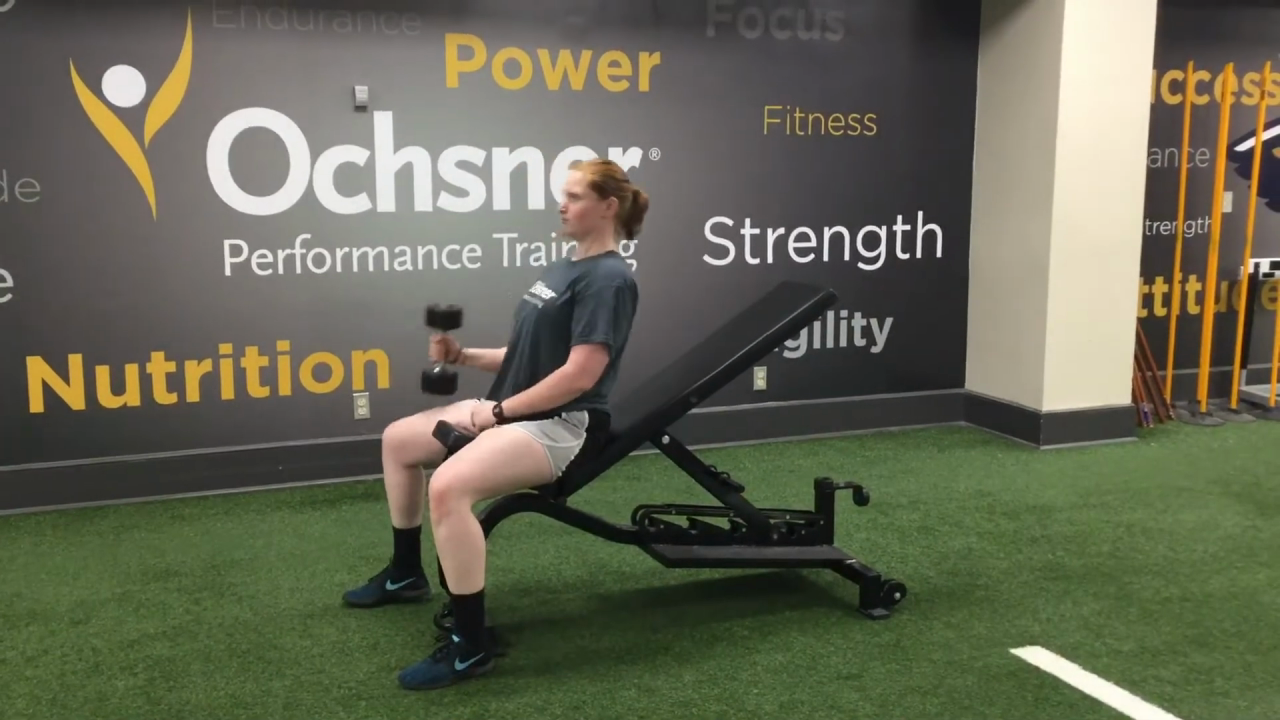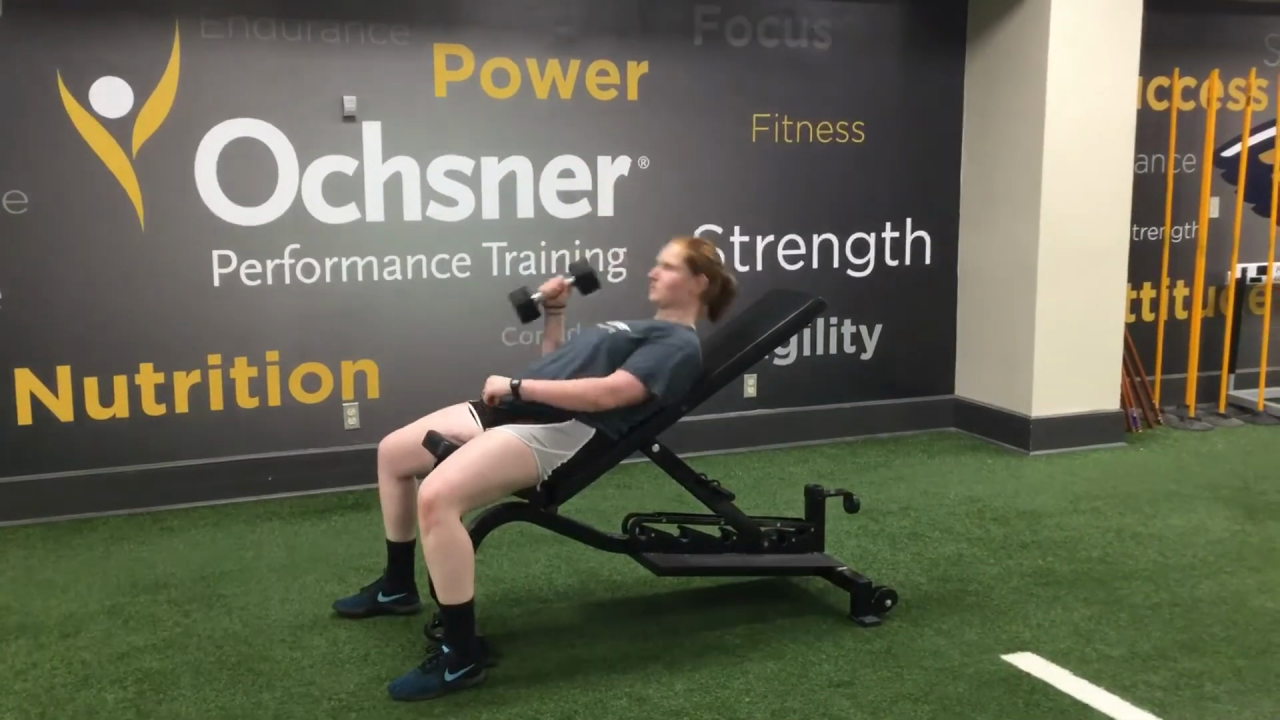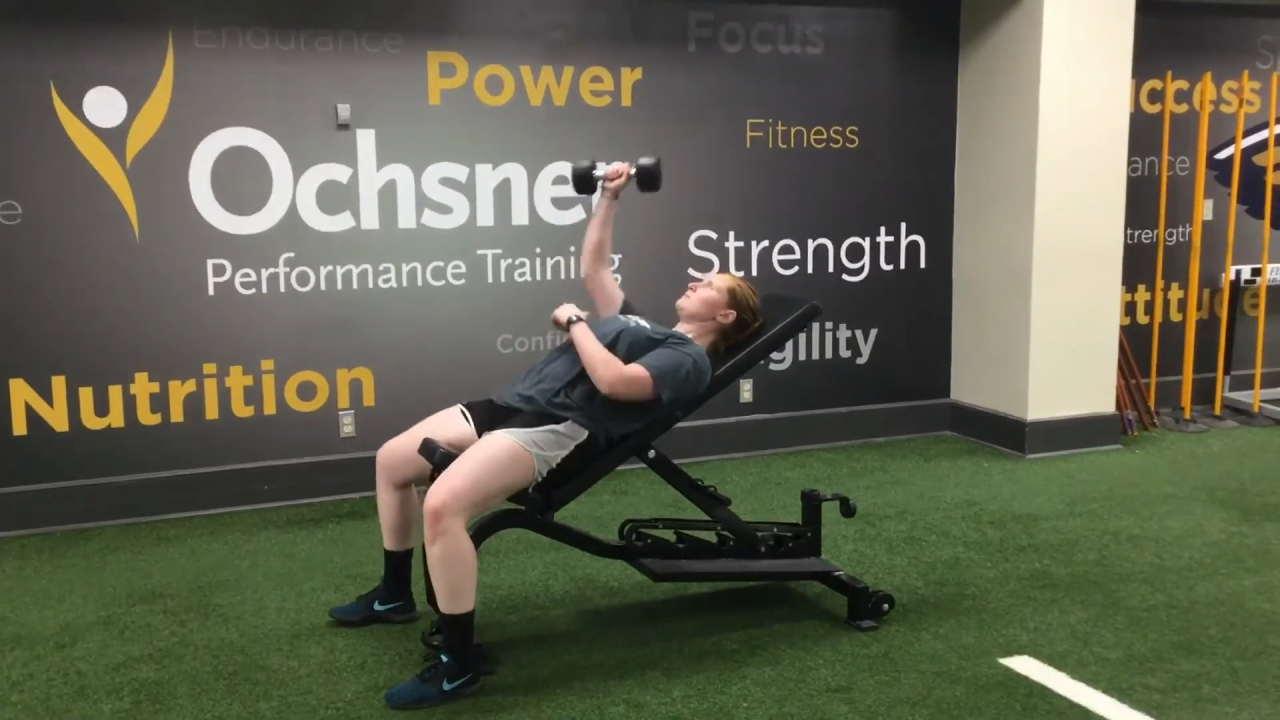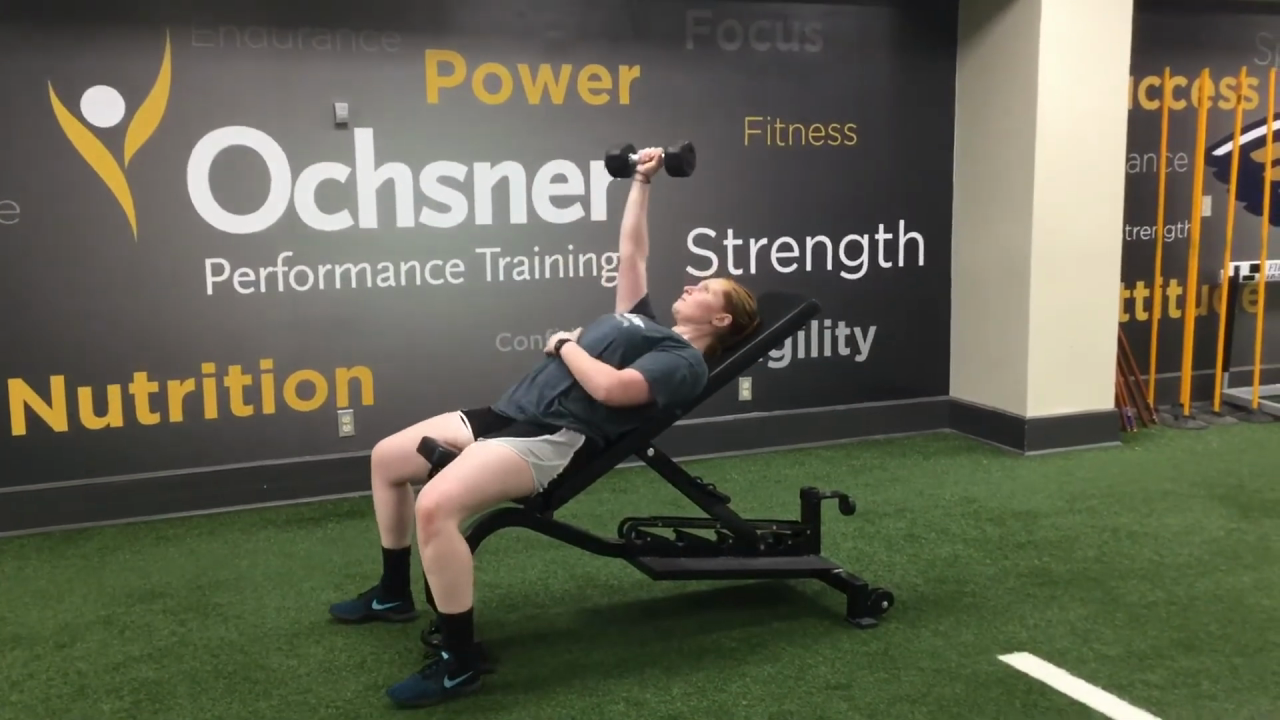
dt=0.5s
person 1, frame 1
left shoulder: (610, 279)
right shoulder: (563, 267)
left elbow: (579, 374)
left wrist: (499, 412)
right wrist: (465, 356)
left hip: (563, 425)
right hip: (514, 408)
left knee: (449, 487)
right knee: (398, 440)
left ankle: (471, 646)
right ankle: (406, 572)
person 1, frame 2
left shoulder: (679, 347)
right shoulder: (639, 327)
left elbow: (604, 393)
left wrist: (516, 386)
right wrist: (552, 315)
left hip: (558, 430)
right hip: (514, 411)
left knee: (436, 497)
right knee: (393, 453)
left ankle: (461, 656)
right ankle: (397, 587)
person 1, frame 3
left shoulder: (688, 361)
right shoulder: (641, 324)
left elbow: (614, 381)
right elbow: (592, 265)
left wrist: (576, 323)
right wrist: (607, 201)
left hip: (554, 428)
right hip: (509, 405)
left knee: (443, 506)
right knee: (390, 462)
left ankle: (457, 664)
right ankle: (394, 594)
person 1, frame 4
left shoulder: (685, 363)
right shoulder: (643, 324)
left elbow: (608, 388)
right elbow: (631, 253)
left wrist: (565, 344)
right wrist: (641, 181)
left hip: (553, 438)
right hip: (509, 414)
left knee: (436, 508)
right knee: (385, 459)
left ankle: (459, 662)
right ankle: (394, 593)
